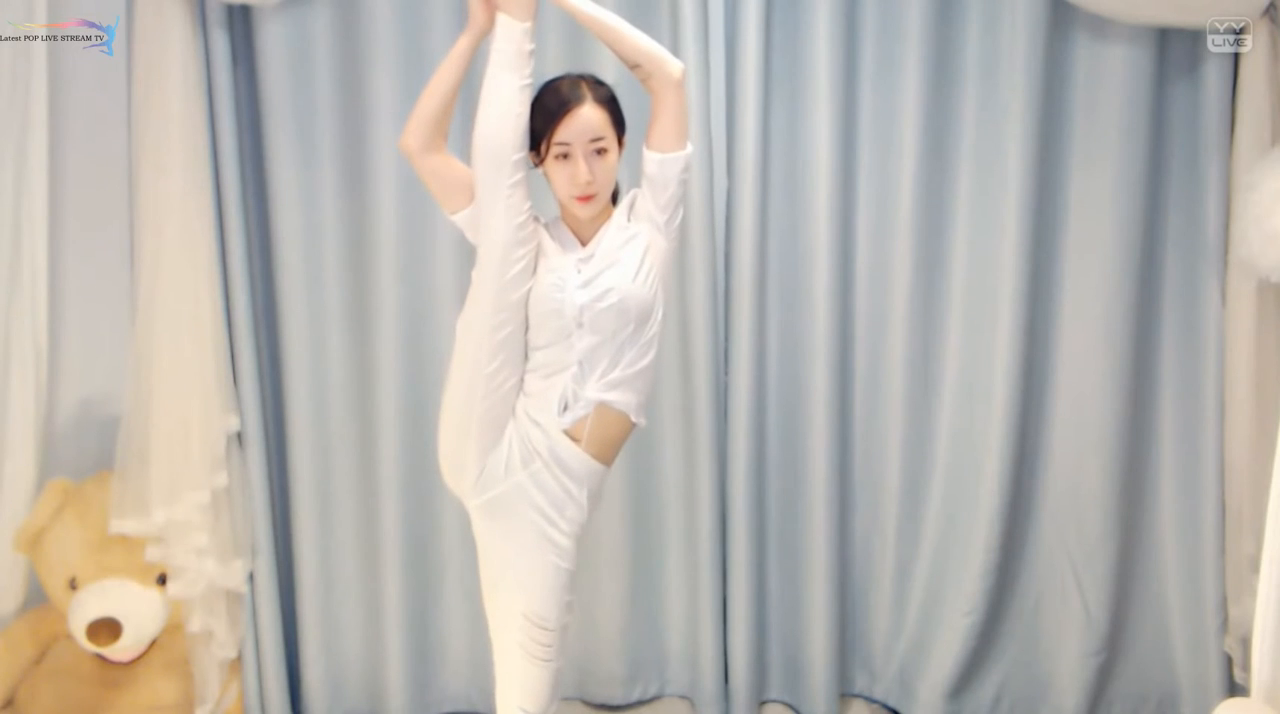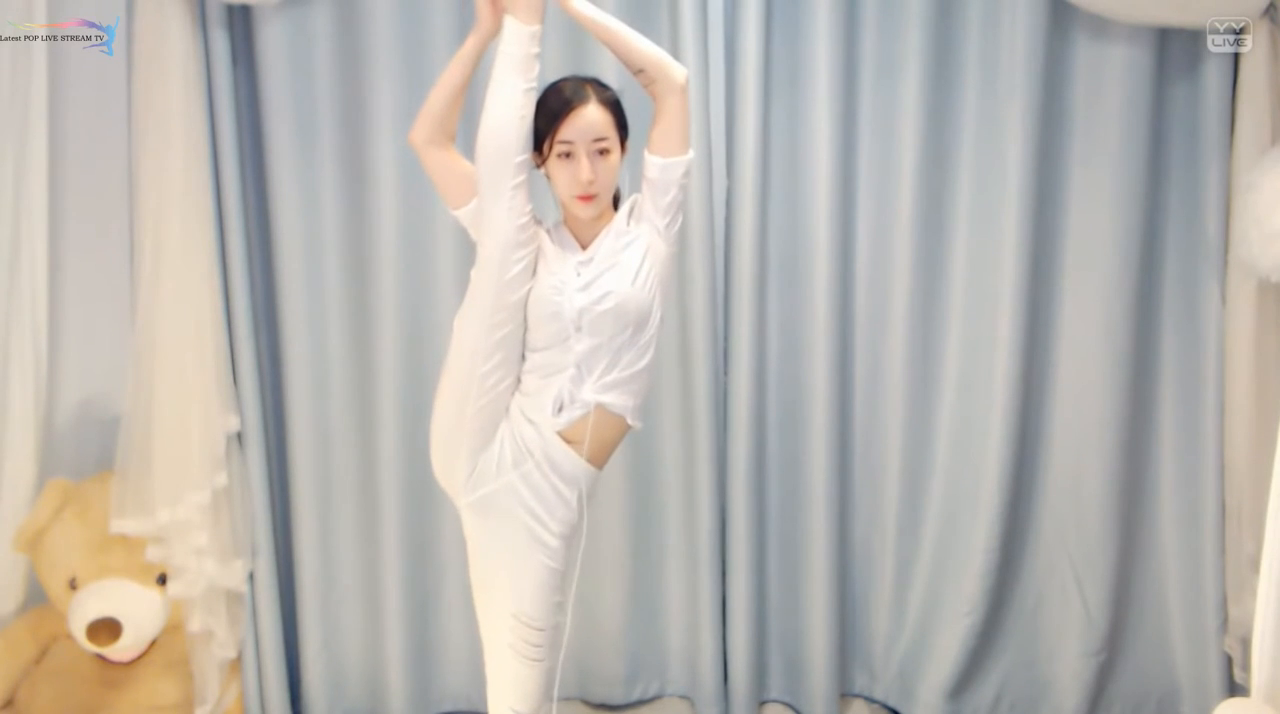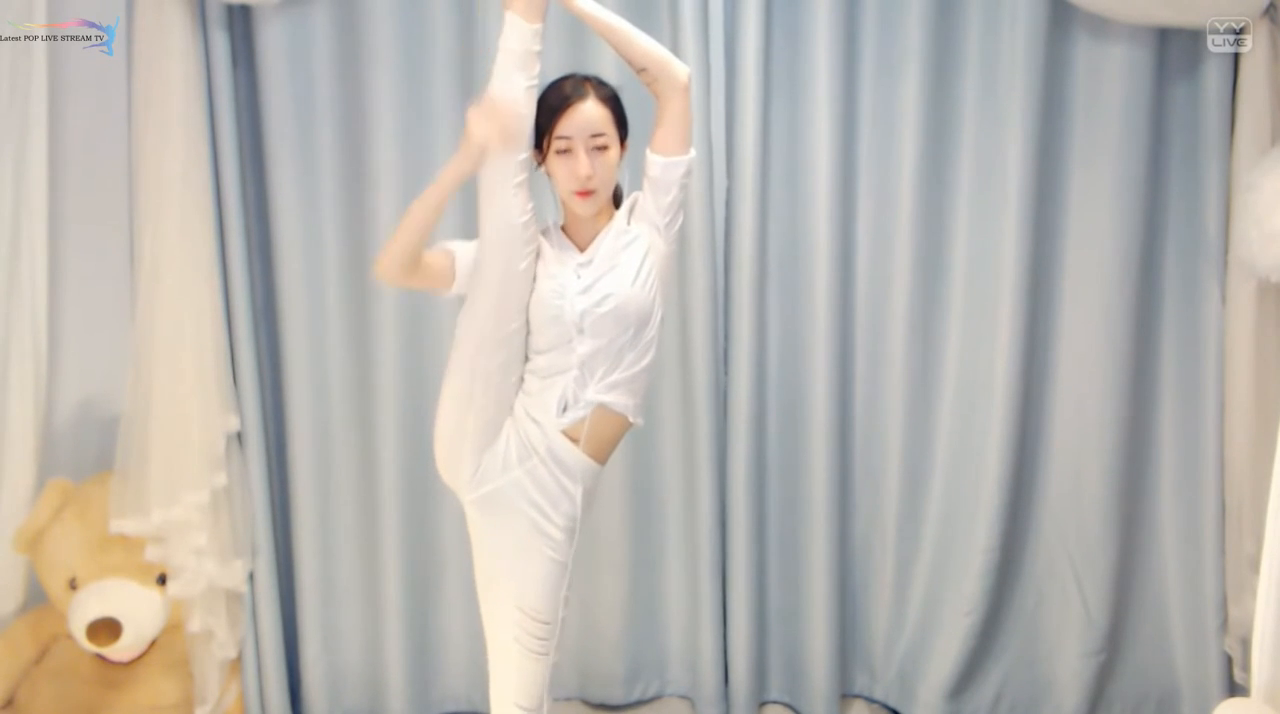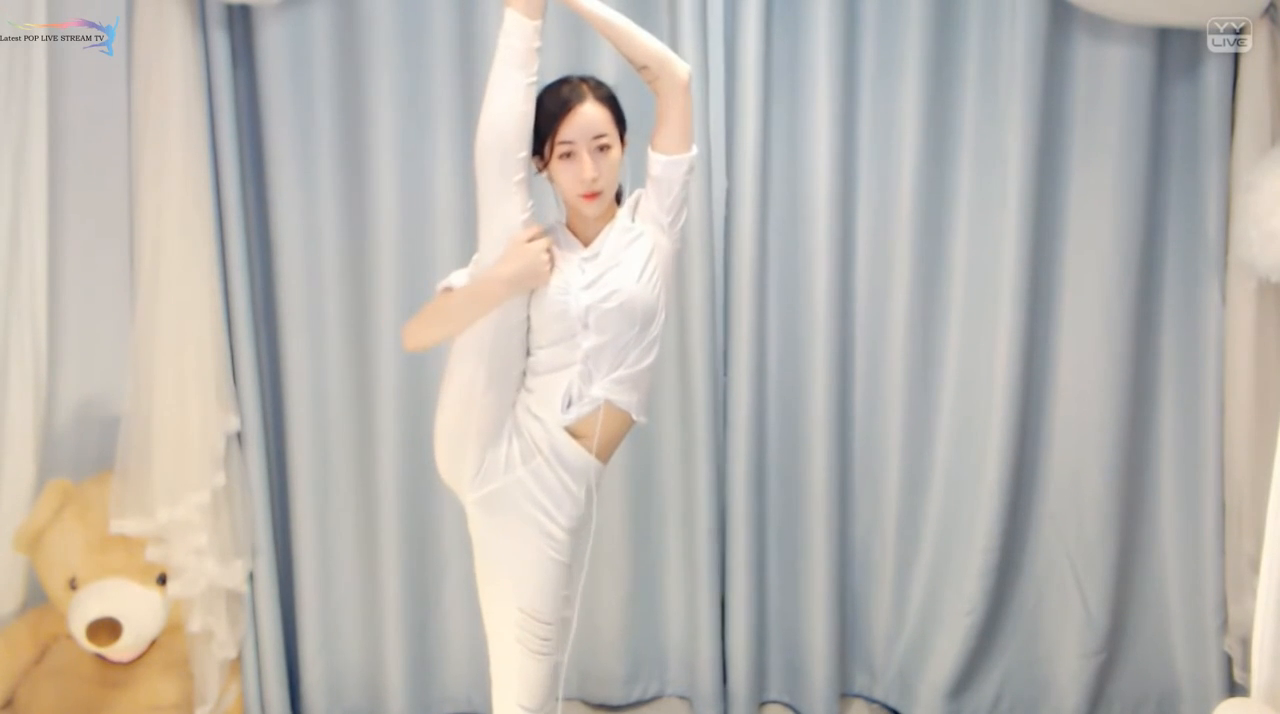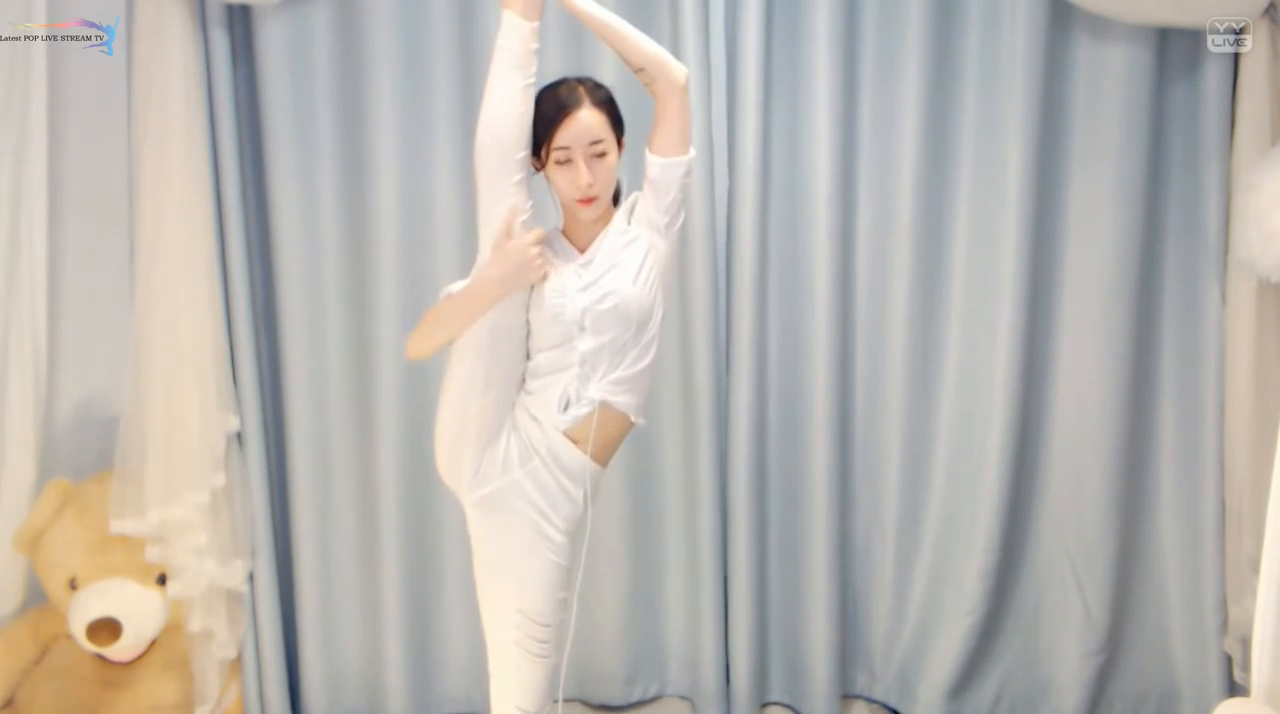
dt=1s
person 1, frame 1
left shoulder: (649, 223)
right shoulder: (528, 244)
left elbow: (667, 75)
right elbow: (420, 144)
left hip: (557, 481)
right hip: (497, 452)
person 1, frame 2
left shoulder: (649, 230)
right shoulder: (527, 245)
left elbow: (671, 81)
right elbow: (428, 138)
left hip: (549, 487)
right hip: (486, 450)
person 1, frame 3
left shoulder: (649, 228)
right shoulder: (526, 254)
left elbow: (673, 81)
right elbow: (394, 270)
right wrist: (463, 162)
left hip: (550, 484)
right hip: (491, 451)
person 1, frame 4
left shoulder: (652, 225)
right shoulder: (531, 249)
left elbow: (673, 76)
right elbow: (415, 334)
right wrist: (502, 282)
left hip: (551, 481)
right hip: (492, 452)
person 1, frame 5
left shoulder: (648, 227)
right shoulder: (529, 252)
left elbow: (671, 79)
right elbow: (417, 344)
right wrist: (496, 283)
left hip: (549, 486)
right hip: (494, 458)
